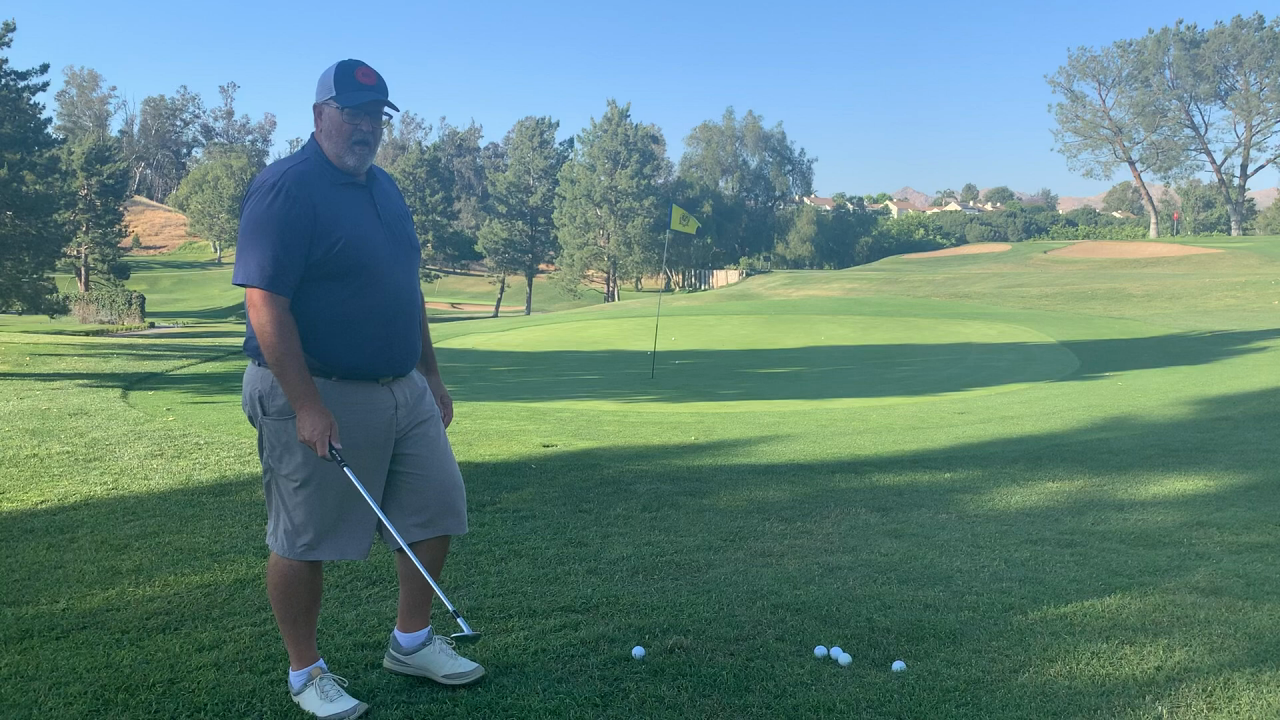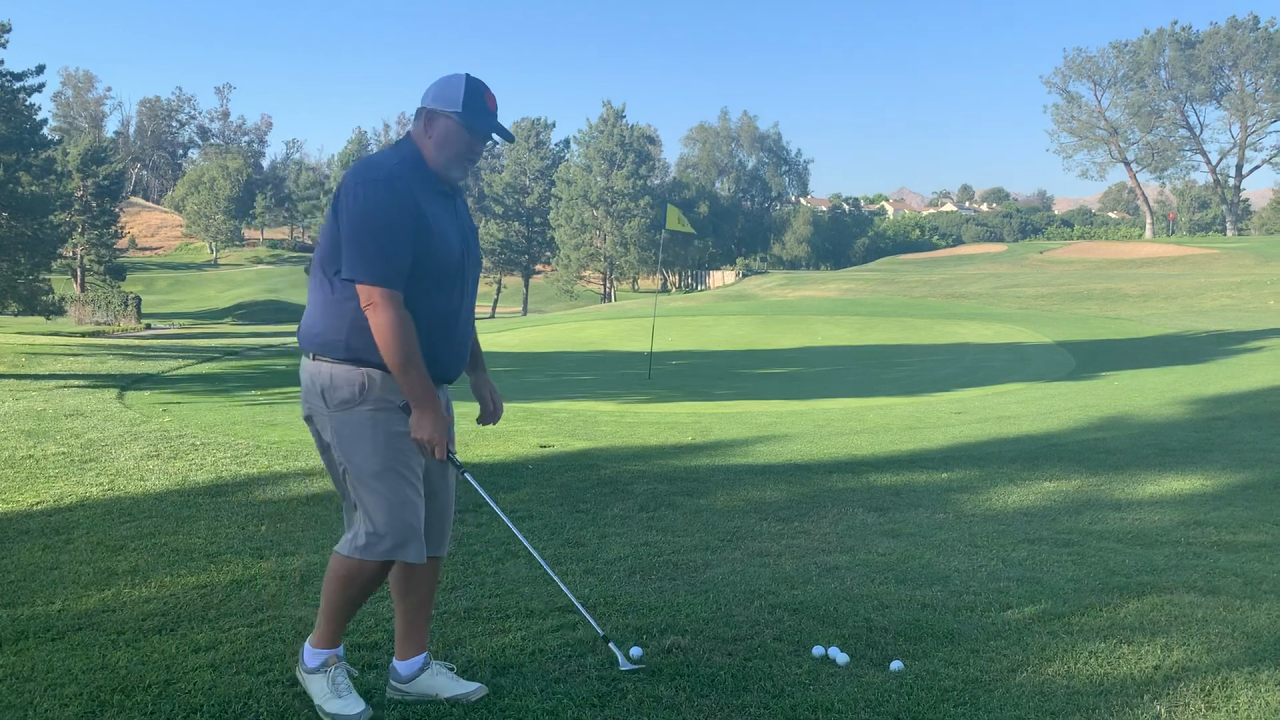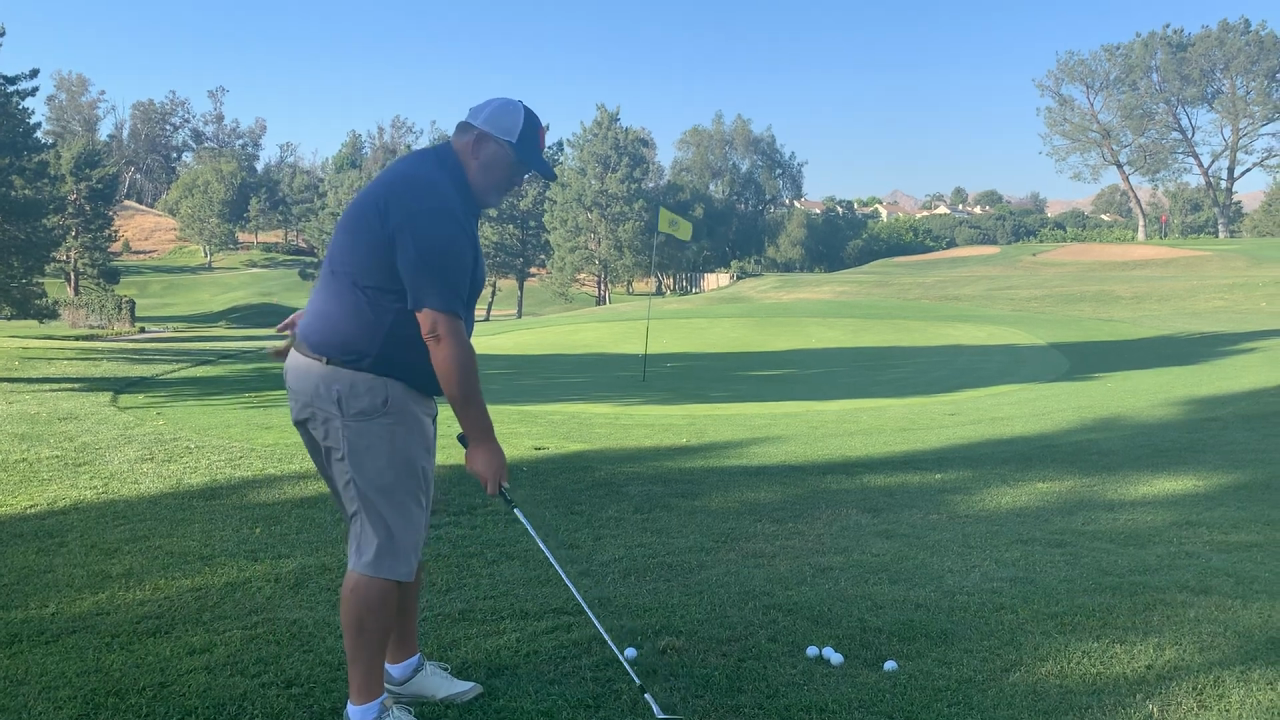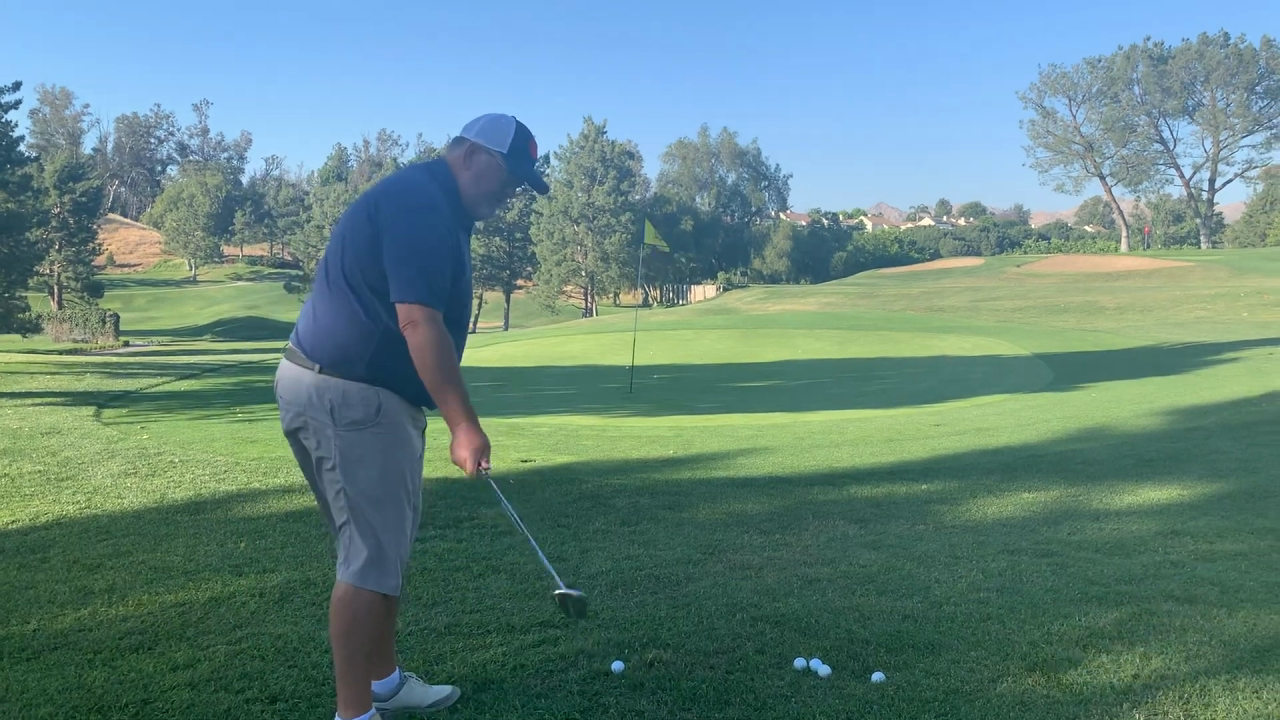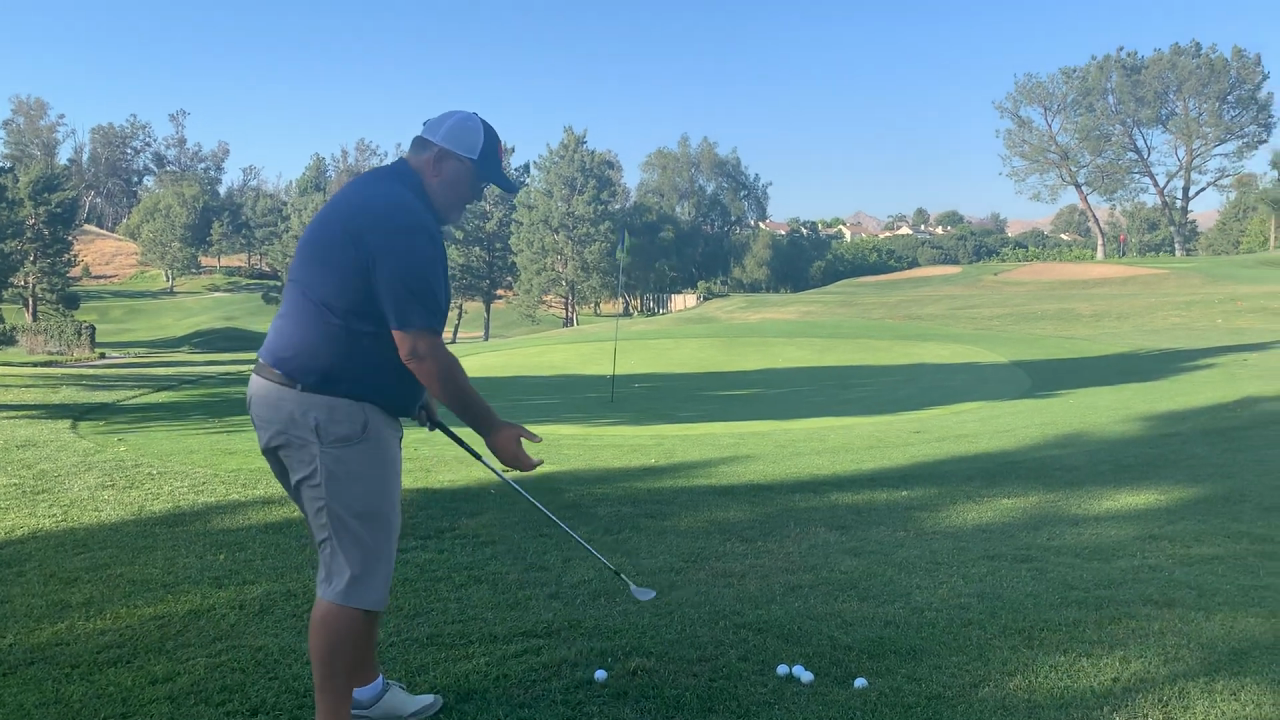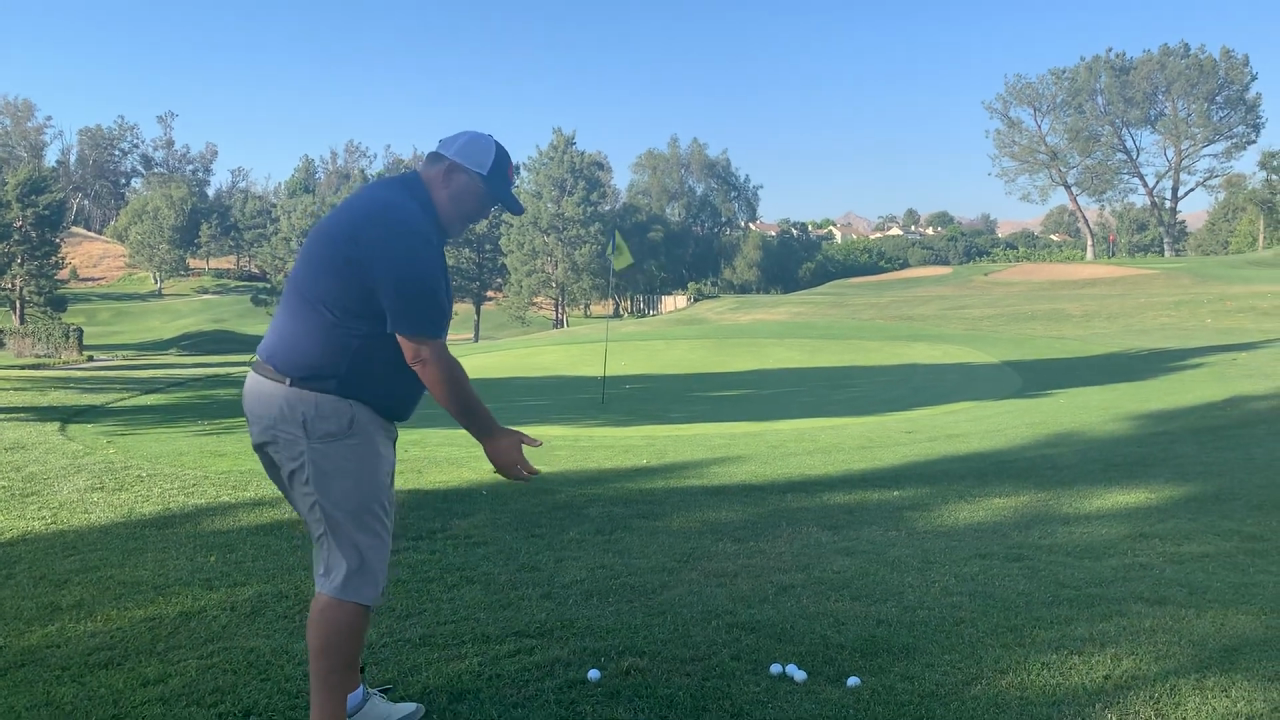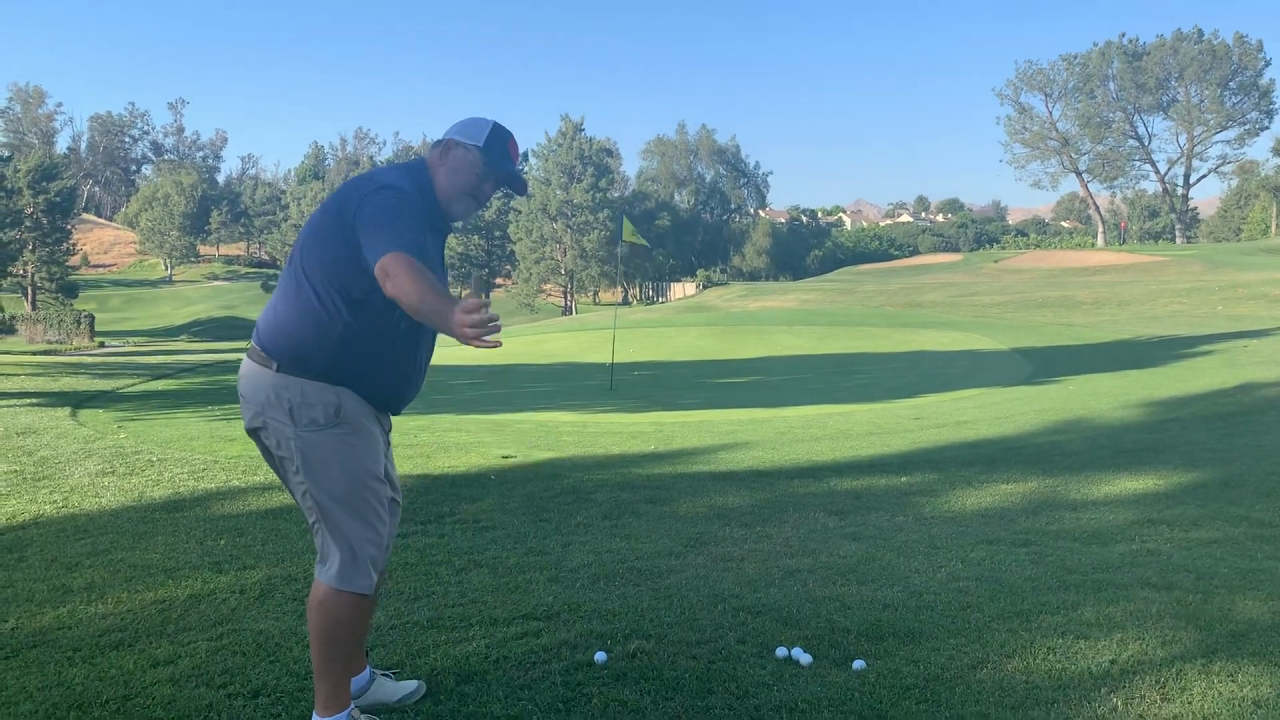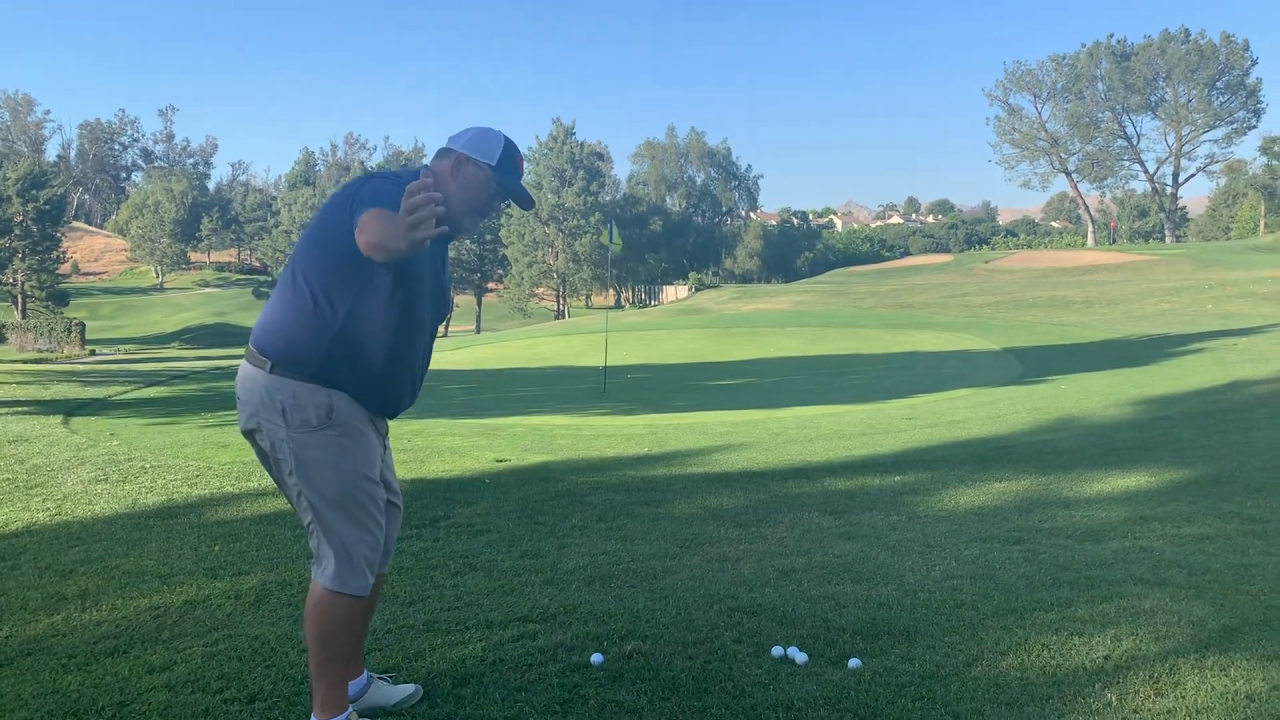
dt=0.7s
person 1, frame 1
left shoulder: (383, 187)
right shoulder: (285, 188)
right elbow: (264, 305)
left wrist: (433, 376)
right wrist: (307, 407)
left hip: (400, 389)
right hip: (315, 393)
left knee: (438, 507)
right knee: (302, 537)
left ankle: (412, 639)
person 1, frame 2
left shoulder: (447, 193)
right shoulder: (381, 183)
right elbow: (380, 304)
left wrist: (480, 375)
right wrist: (424, 406)
left hip: (422, 388)
right hip: (360, 384)
left knee: (429, 532)
right knee: (385, 530)
left ankle: (411, 664)
right ankle: (321, 653)
person 1, frame 3
left shoulder: (428, 182)
right shoulder: (433, 200)
left elbow: (356, 255)
right elbow: (443, 333)
left wrist: (315, 320)
right wrist: (481, 439)
left hip: (373, 380)
right hip: (357, 386)
left knee: (407, 529)
right knee: (384, 543)
left ankle: (403, 666)
person 1, frame 4
left shoulder: (435, 206)
right shoulder: (420, 203)
right elbow: (420, 323)
right wrist: (463, 424)
left hip: (367, 391)
right hip: (346, 394)
left knee: (389, 542)
right knee: (371, 554)
person 1, frame 5
left shoulder: (378, 196)
right shoulder: (401, 218)
right elbow: (420, 351)
left wrist: (415, 398)
right wrist: (493, 429)
left hip: (315, 396)
right hip: (326, 409)
left knee: (366, 554)
right knee: (354, 568)
person 1, frame 6
left shoulder: (390, 209)
right shoulder: (403, 225)
right elbow: (425, 355)
right wrist: (492, 437)
left hip: (315, 400)
right hip: (319, 408)
left knee: (353, 556)
right knee: (352, 567)
person 1, frame 7
left shoulder: (427, 222)
right shoulder: (390, 194)
right elbow: (398, 274)
right wrist: (451, 315)
left hip: (346, 394)
right hip: (308, 393)
left knee: (373, 537)
right knee: (351, 550)
person 1, frame 8
left shoulder: (430, 234)
right shoulder: (388, 192)
right elbow: (375, 237)
right wrist: (402, 235)
left hip: (347, 398)
right hip: (302, 396)
left knee: (373, 540)
right knee: (348, 553)
